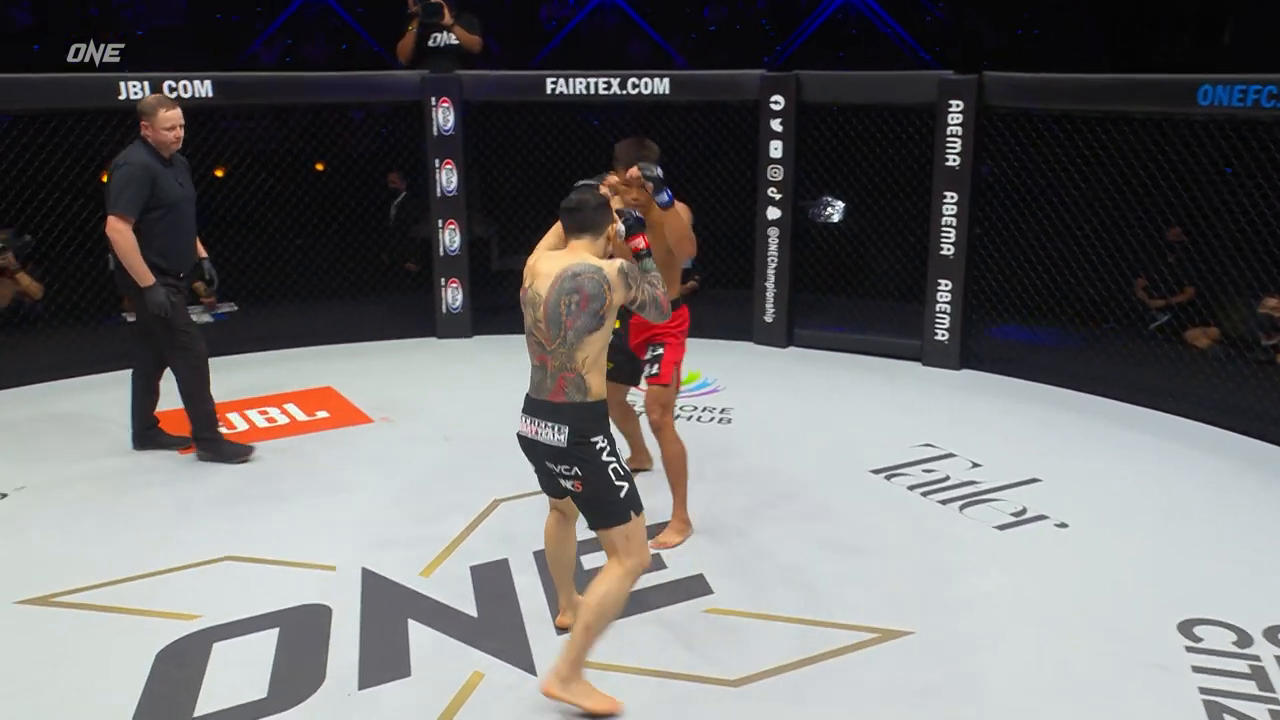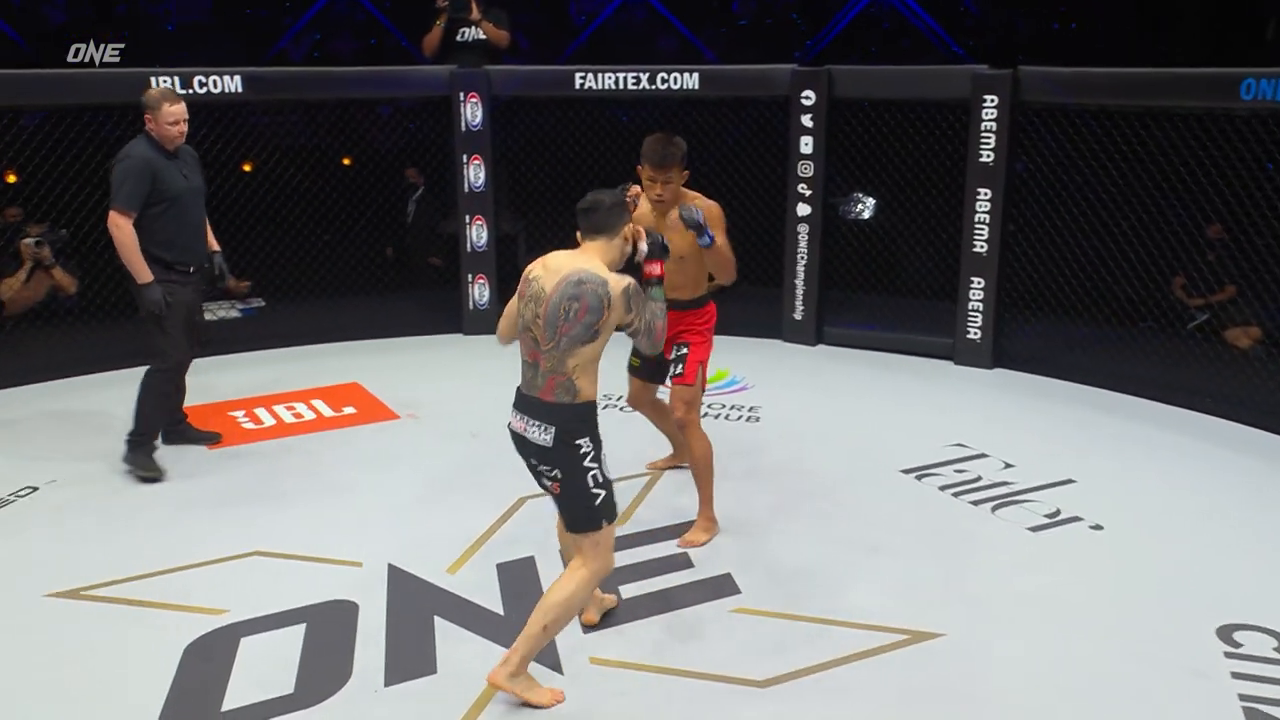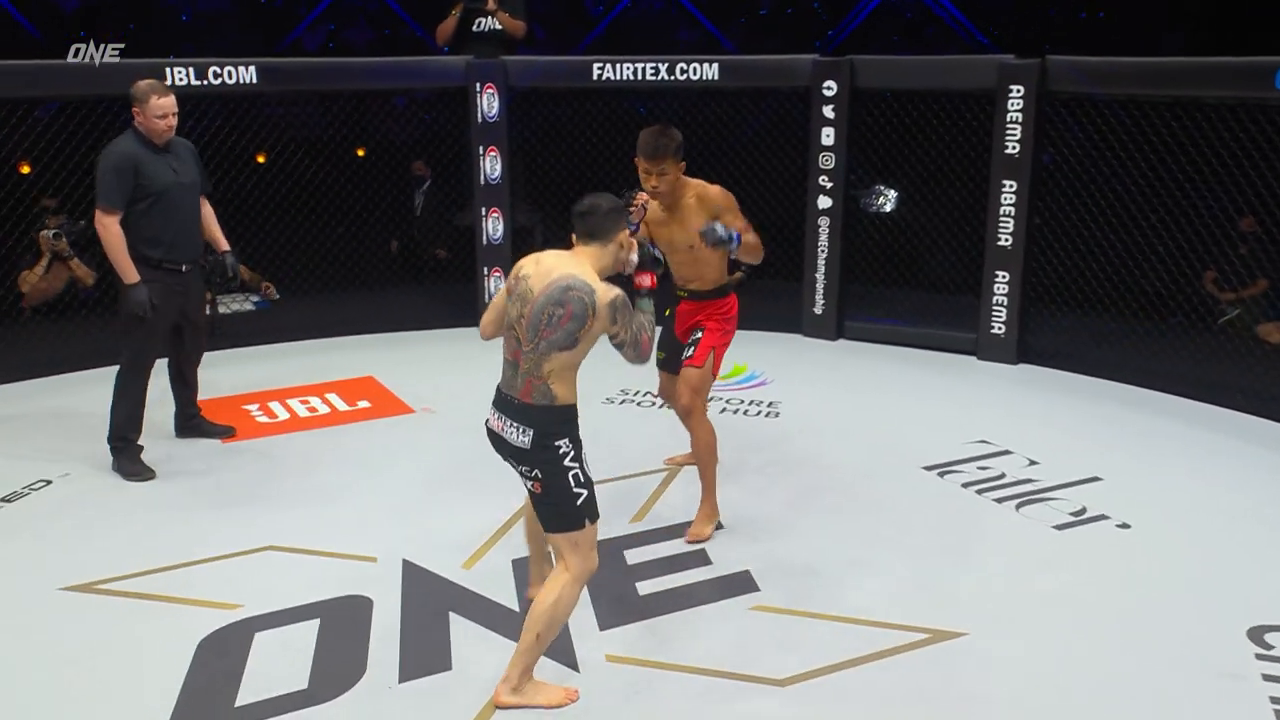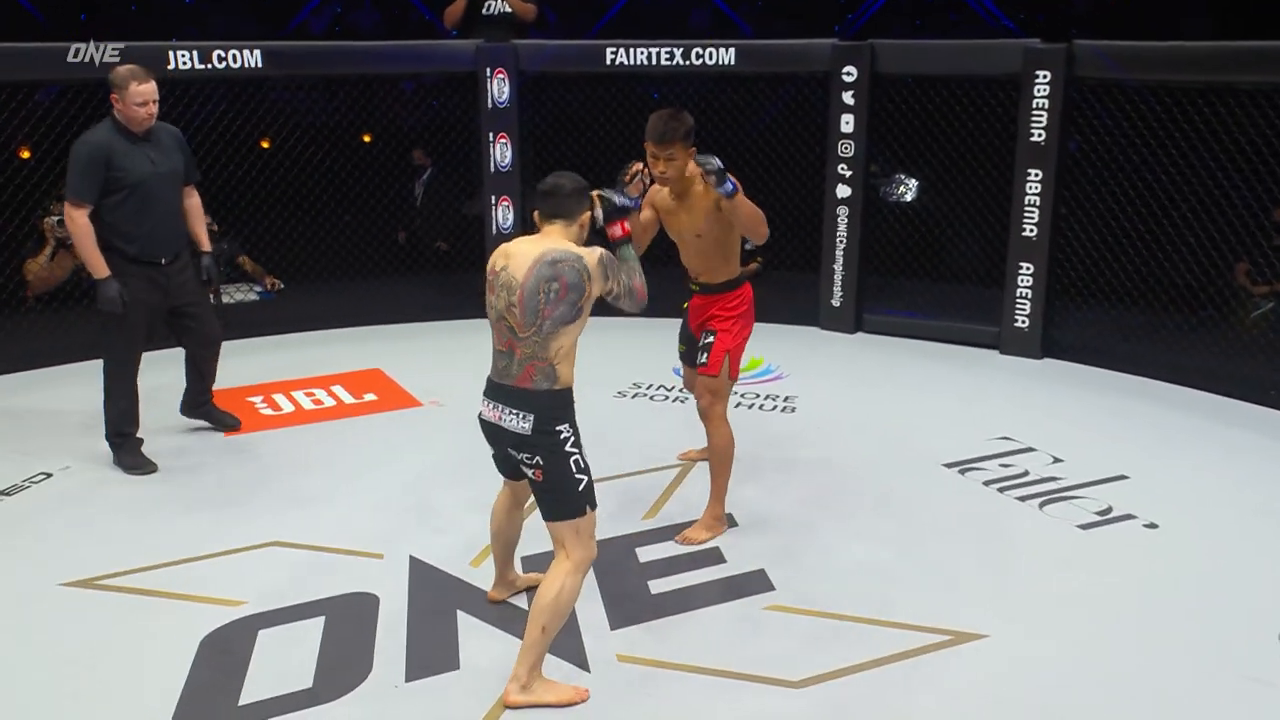
dt=0.2s
person 1, frame 1
left shoulder: (536, 265)
right shoulder: (613, 273)
right elbow: (662, 310)
left wrist: (568, 215)
right wrist: (640, 244)
left hip: (533, 422)
right hip: (580, 431)
left knee: (563, 509)
right knee: (630, 558)
left ankle: (568, 606)
right ankle: (567, 675)
person 1, frame 2
left shoulder: (540, 265)
right shoulder: (620, 290)
left elbow: (505, 334)
right elbow: (654, 342)
right wrist: (653, 272)
left hip: (523, 417)
right hip: (566, 430)
left knee: (574, 499)
right knee: (594, 563)
left ankle: (588, 602)
right ankle: (511, 672)
person 1, frame 3
left shoulder: (529, 263)
right shoulder: (604, 297)
left elbow: (487, 331)
right elbow: (640, 352)
right wrist: (645, 282)
left hip: (502, 416)
right hip: (545, 431)
left knee: (543, 489)
right knee: (577, 565)
left ankle: (537, 578)
right ankle: (516, 684)
person 1, frame 4
left shoulder: (501, 254)
right shoulder: (590, 261)
right elbow: (636, 300)
right wrist: (620, 230)
left hip: (494, 407)
right hip: (544, 418)
left knee: (515, 487)
right knee: (577, 553)
left ankle: (504, 579)
right ankle: (526, 680)
person 2, frame 1
left shoulder: (673, 210)
left elbow: (685, 253)
left wrist: (662, 195)
left hip: (665, 323)
right hip: (629, 317)
left knee: (659, 417)
right knee: (611, 400)
left ankle: (681, 518)
right ankle: (640, 454)
person 2, frame 2
left shoulder: (706, 210)
right shoulder: (638, 208)
left elbow: (727, 276)
left wrist: (705, 234)
left hip: (693, 319)
left knee: (684, 415)
right knee: (640, 398)
left ankle: (706, 518)
right ankle: (682, 453)
person 2, frame 3
left shoulder: (711, 198)
right shoulder: (646, 206)
left elbow: (756, 254)
left wrist: (730, 237)
right wrist: (632, 227)
left hip: (714, 310)
right hip: (681, 305)
left knee: (690, 402)
right knee: (669, 392)
left ankle: (709, 511)
right ankle: (701, 451)
person 2, frame 4
left shoulder: (718, 185)
right shoulder: (658, 194)
left elbow: (760, 235)
right elbow: (633, 248)
left wrist: (725, 184)
left hip: (729, 302)
right hip: (698, 297)
left knee: (711, 403)
right knee: (696, 383)
left ankle: (716, 513)
right ankle: (718, 447)
person 3, frame 1
left shoulder: (177, 162)
right shoulder: (135, 166)
right elbow: (117, 228)
left wrist: (201, 257)
right wrist: (148, 285)
left hip: (172, 278)
right hip: (151, 281)
left knee: (155, 355)
right knee: (191, 355)
left ankle: (146, 432)
right ankle: (209, 440)
person 3, frame 2
left shoulder: (187, 155)
right shoulder: (136, 160)
right elbow: (119, 224)
left wrist: (215, 251)
right wrist: (145, 282)
left hip: (191, 273)
right hip: (161, 279)
left knee: (179, 355)
right knee: (167, 359)
left ankle: (173, 424)
right ankle: (139, 446)
person 3, frame 3
left shoulder: (184, 149)
right shoulder: (121, 156)
left elbow: (200, 203)
right elbow: (107, 222)
left wrist: (224, 249)
right wrist: (133, 282)
left hip: (189, 272)
right hip: (150, 279)
left knee: (189, 350)
right knee: (138, 362)
left ankle: (189, 419)
right ankle: (123, 448)
person 3, frame 4
left shoulder: (171, 137)
right shoulder: (95, 146)
left elbow: (189, 195)
right elbow: (76, 214)
left wrist: (205, 250)
right wrist: (102, 276)
left hip: (177, 265)
right hip: (127, 272)
left knee: (207, 336)
right knee: (123, 357)
left ankle: (198, 402)
right ankle: (123, 442)
